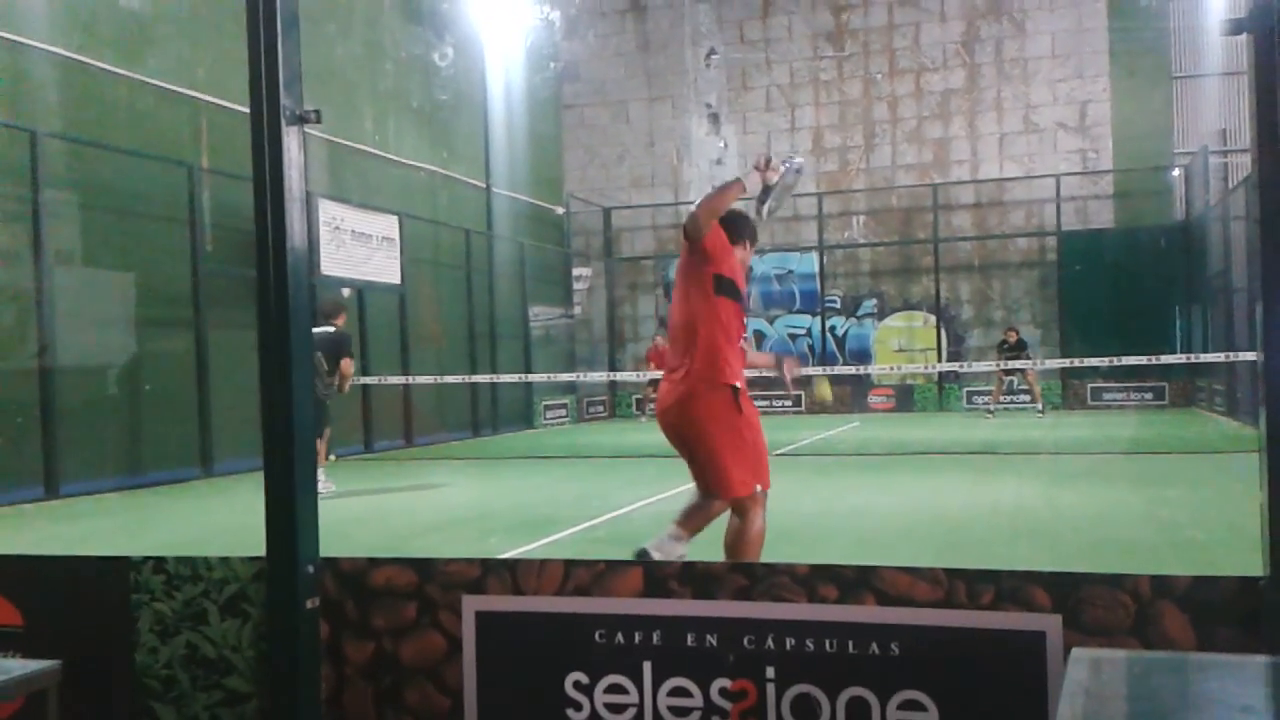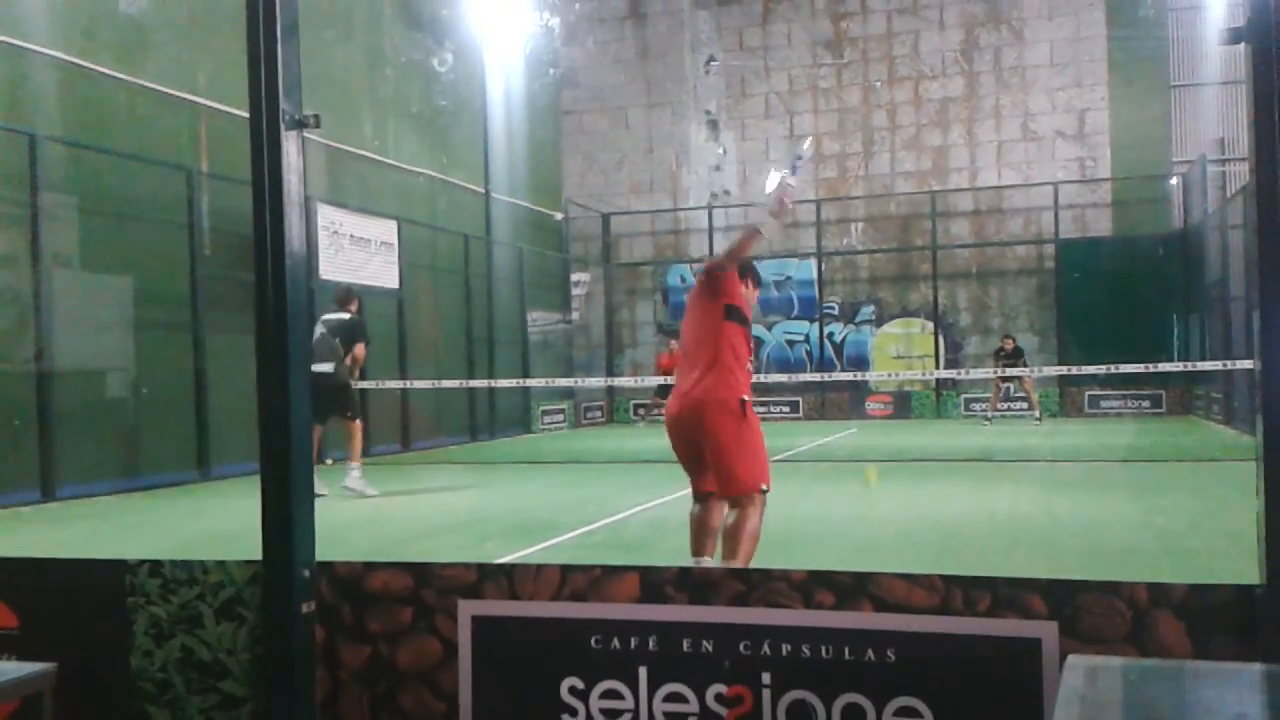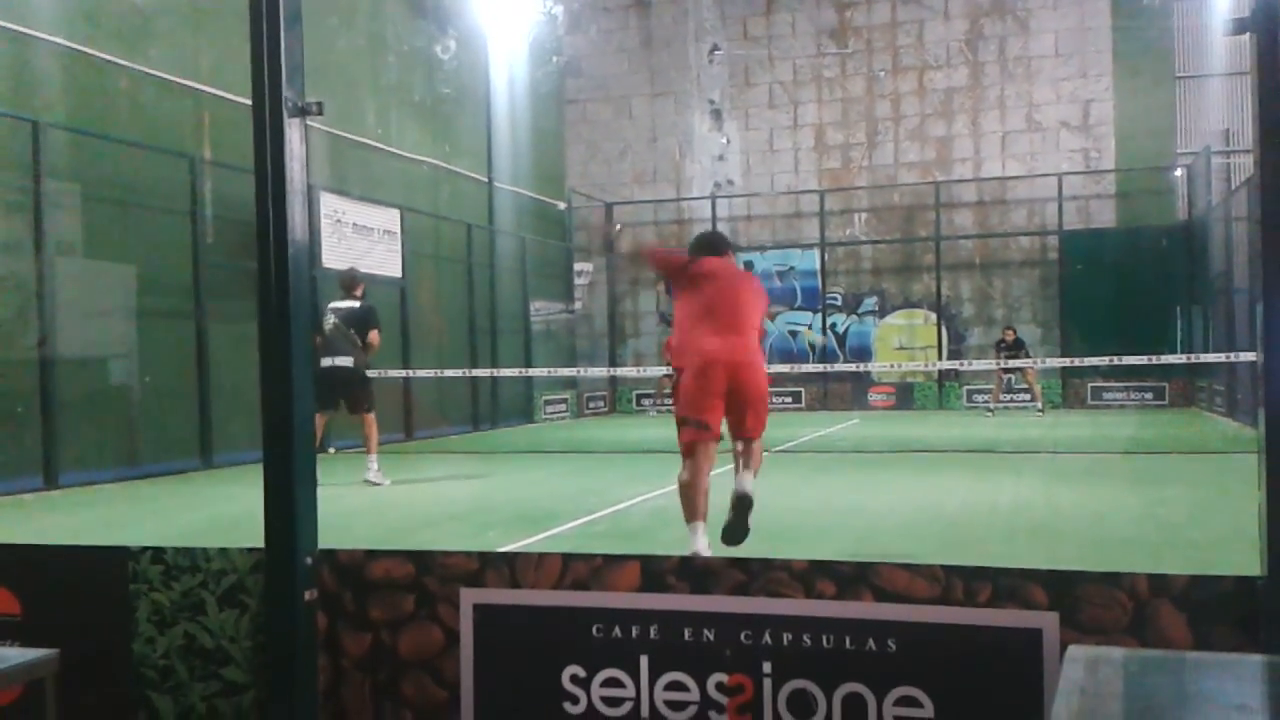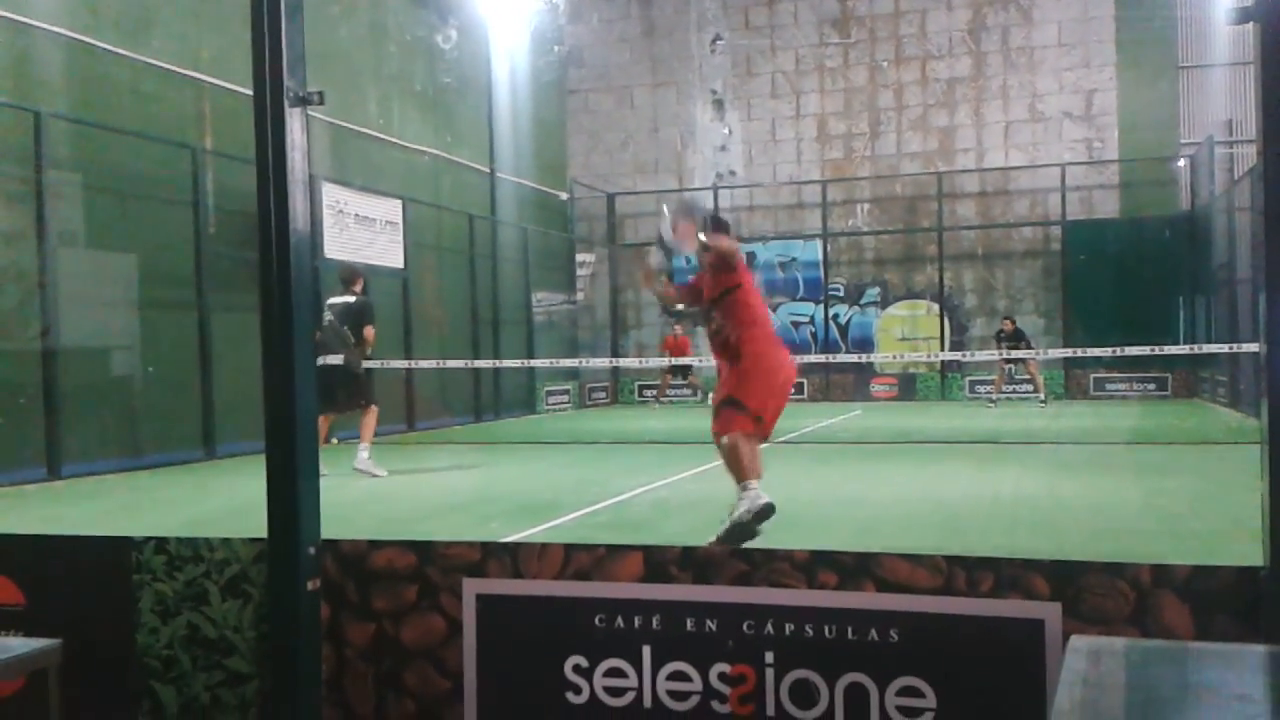
dt=0.3s
person 1, frame 1
left shoulder: (707, 277)
right shoulder: (706, 253)
left elbow: (731, 348)
right elbow: (699, 215)
left wrist: (775, 362)
right wrist: (749, 179)
left hip: (674, 399)
right hip: (712, 393)
left knee: (719, 490)
right knee: (749, 503)
left ankle: (661, 551)
person 1, frame 2
left shoulder: (705, 305)
right shoulder: (716, 284)
right elbow: (726, 261)
left hip: (682, 409)
right hip: (722, 405)
left knee: (712, 497)
right knee: (750, 505)
person 1, frame 3
left shoulder: (690, 265)
right shoulder: (752, 286)
left elbow: (646, 255)
left hip: (702, 365)
right hip: (747, 367)
left knee: (698, 461)
right knee: (750, 441)
left ankle: (698, 547)
right ankle: (743, 488)
person 1, frame 4
left shoulder: (728, 262)
right shoulder: (703, 282)
left elbow: (731, 248)
right elbow: (673, 296)
left wrist: (700, 239)
right wrist: (656, 281)
left hip: (758, 361)
right hip: (772, 364)
left knee: (728, 433)
right knee: (742, 440)
left ankle: (753, 499)
right ankle: (752, 501)
person 2, frame 1
left shoulder: (312, 334)
right shoulder: (341, 335)
left elbow: (312, 365)
right elbow: (345, 367)
right wrist: (343, 384)
right hip: (314, 391)
left knee: (323, 431)
right knee: (312, 439)
left ankle: (319, 479)
person 2, frame 2
left shoulder: (322, 320)
right shoulder: (356, 321)
left elbow: (312, 350)
right elbow: (359, 353)
right wrist: (354, 370)
left hip: (313, 375)
right hip: (333, 376)
left knee: (315, 428)
right knee: (355, 425)
left ankle: (311, 480)
right ankle: (354, 476)
person 2, frame 3
left shoulder: (328, 309)
right shoulder: (366, 309)
left elbow: (318, 341)
right elbow: (373, 340)
right wrist: (365, 354)
left hip: (326, 368)
right hip: (351, 368)
left knee: (320, 416)
right knee: (368, 417)
right ankle: (372, 468)
person 2, frame 4
left shoulder: (328, 304)
right shoulder: (362, 303)
right elbow: (369, 334)
right wrist: (366, 350)
left hip: (324, 366)
right hip: (346, 365)
left knee: (325, 414)
right knee: (370, 410)
right ankle: (363, 456)
